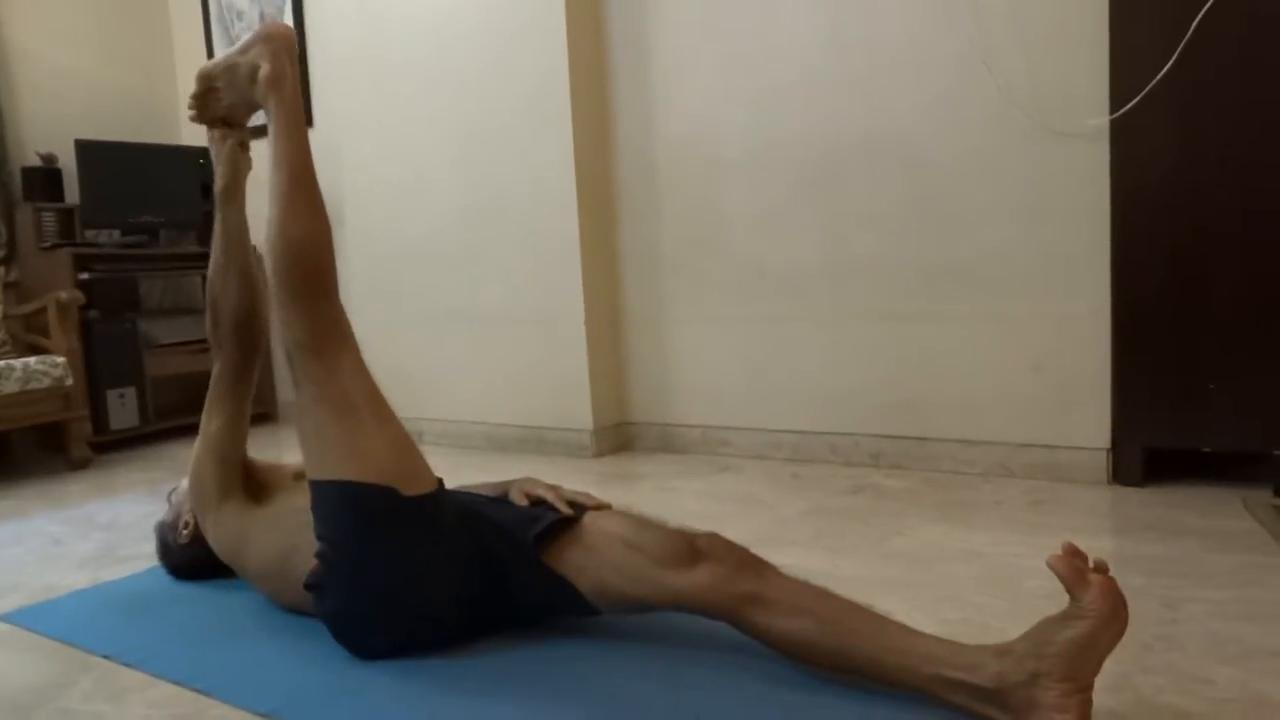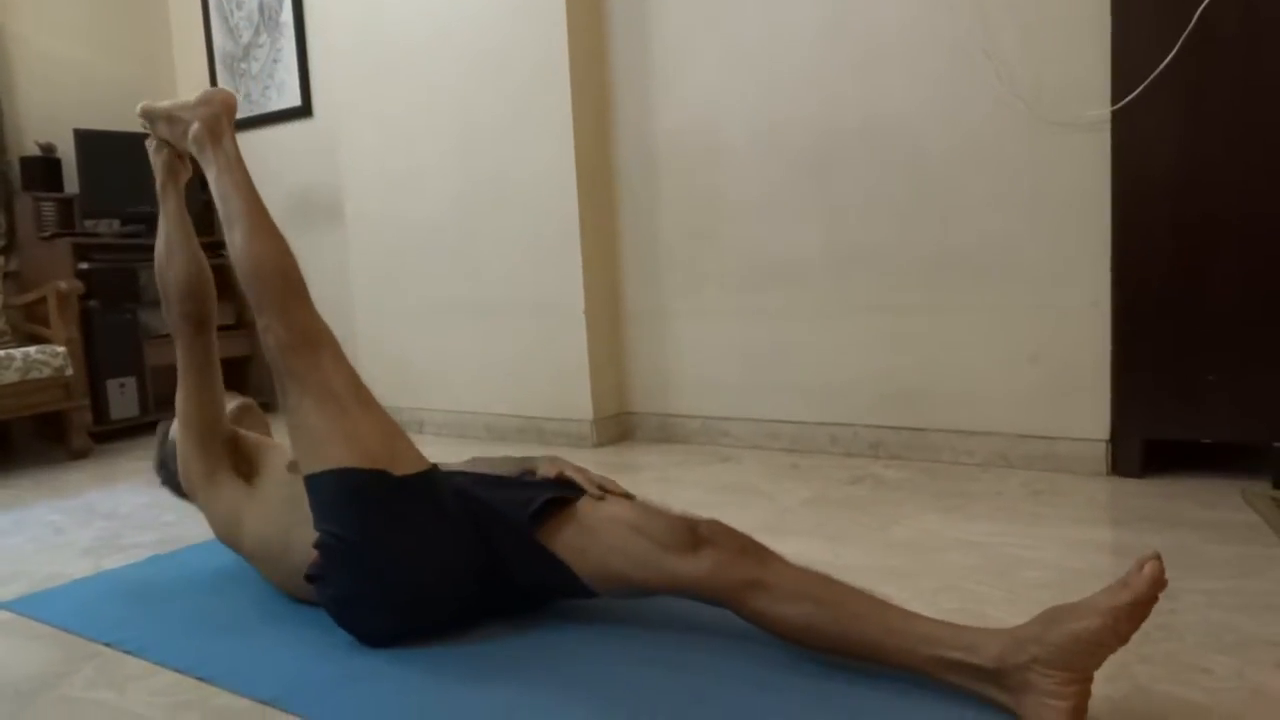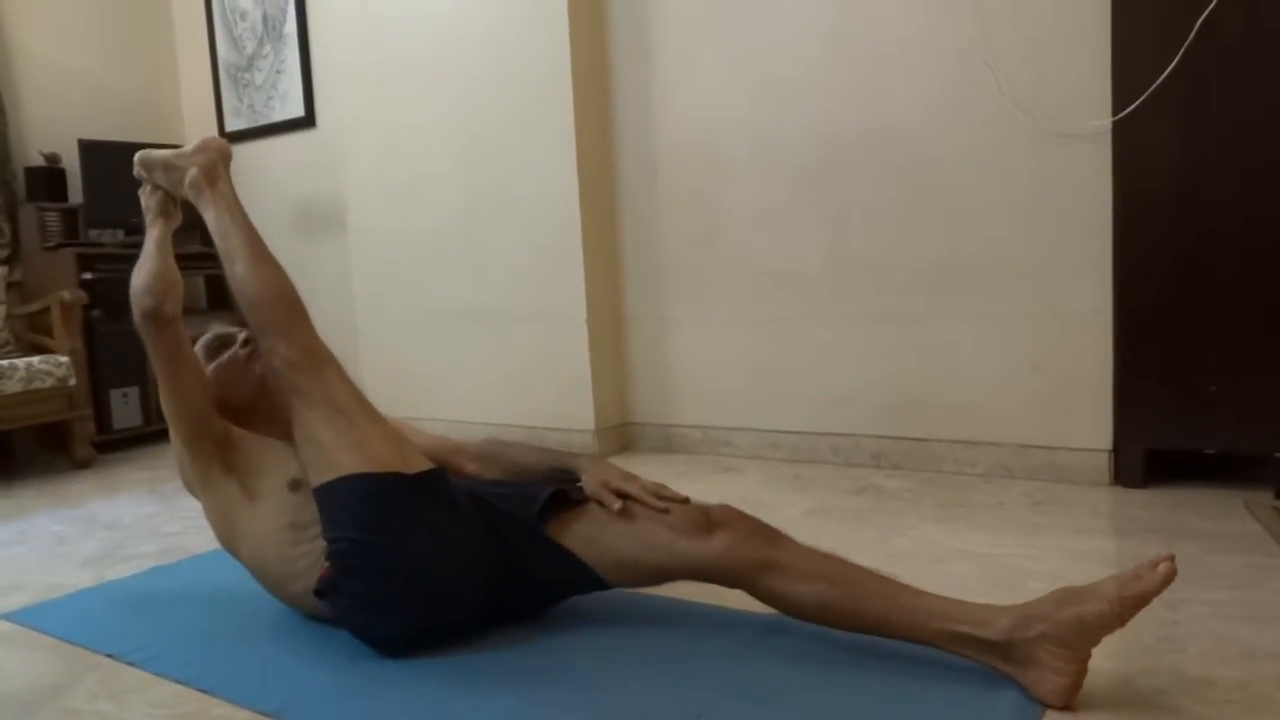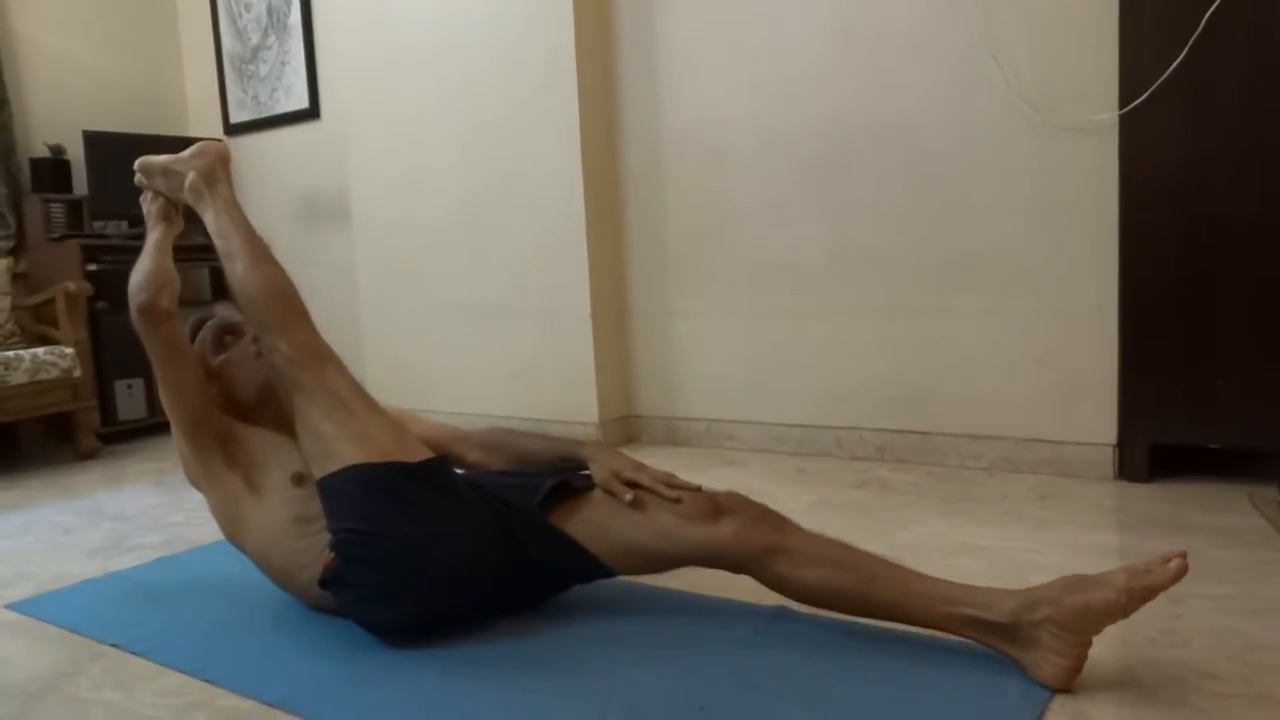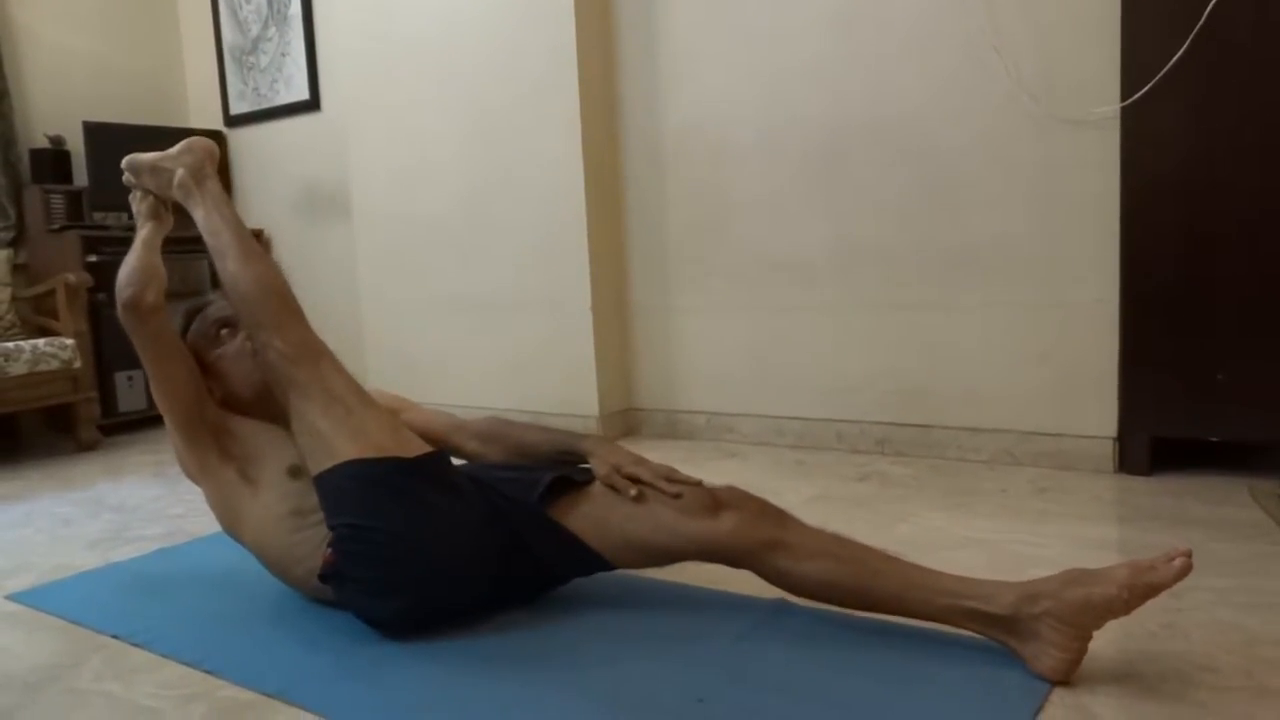
dt=1s
person 1, frame 1
left shoulder: (298, 488)
right shoulder: (220, 498)
right elbow: (236, 346)
left wrist: (512, 484)
right wrist: (230, 185)
left hip: (450, 556)
right hip: (382, 572)
left knee: (702, 563)
right knee: (312, 319)
person 1, frame 2
left shoulder: (301, 453)
right shoulder: (218, 467)
left elbow: (447, 465)
right elbow: (191, 318)
left wrist: (535, 464)
right wrist: (171, 185)
left hip: (450, 539)
right hip: (383, 560)
left knee: (703, 548)
right knee: (291, 322)
person 1, frame 3
left shoulder: (339, 439)
right shoulder: (214, 457)
left elbow: (475, 456)
right elbow: (155, 316)
left wrist: (579, 465)
right wrist: (165, 215)
left hip: (469, 547)
right hip: (393, 576)
left knee: (715, 534)
right knee: (301, 345)
left ankle: (1010, 635)
person 1, frame 4
left shoulder: (344, 425)
right shoulder: (217, 450)
left elbow: (475, 442)
right elbow: (152, 308)
left wrist: (587, 454)
right wrist: (173, 214)
left hip: (473, 537)
right hip: (398, 569)
left knee: (722, 520)
right knee: (302, 339)
left ankle: (1014, 619)
person 1, frame 5
left shoulder: (344, 413)
right shoulder: (213, 442)
left elbow: (474, 432)
right elbow: (138, 306)
left wrist: (587, 447)
right wrist: (161, 210)
left hip: (471, 531)
right hip: (397, 562)
left knee: (724, 516)
right knee: (295, 336)
left ankle: (1013, 611)
